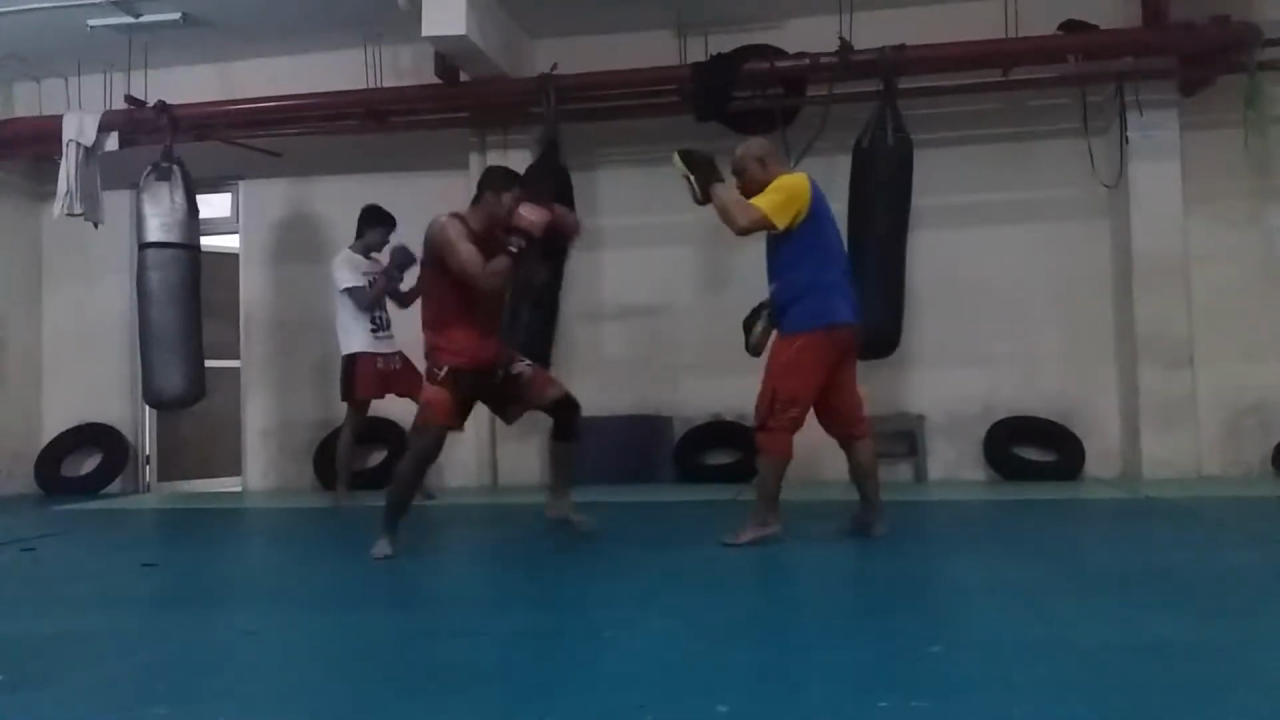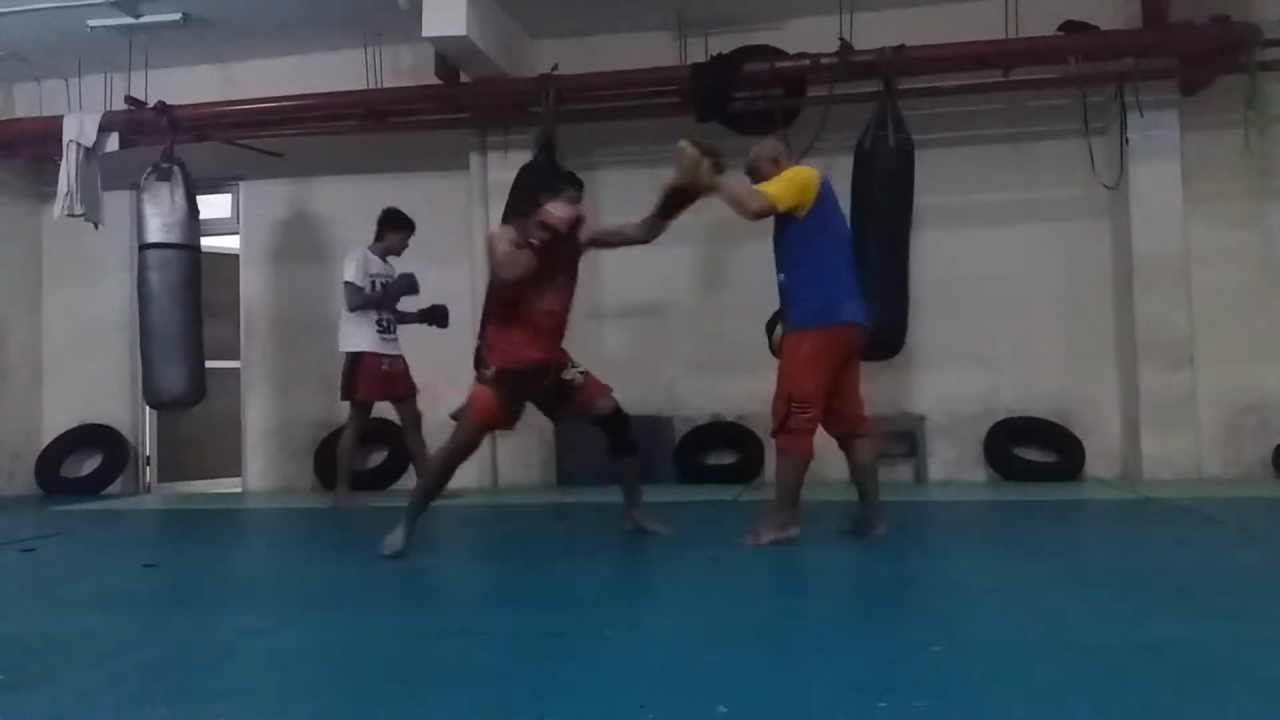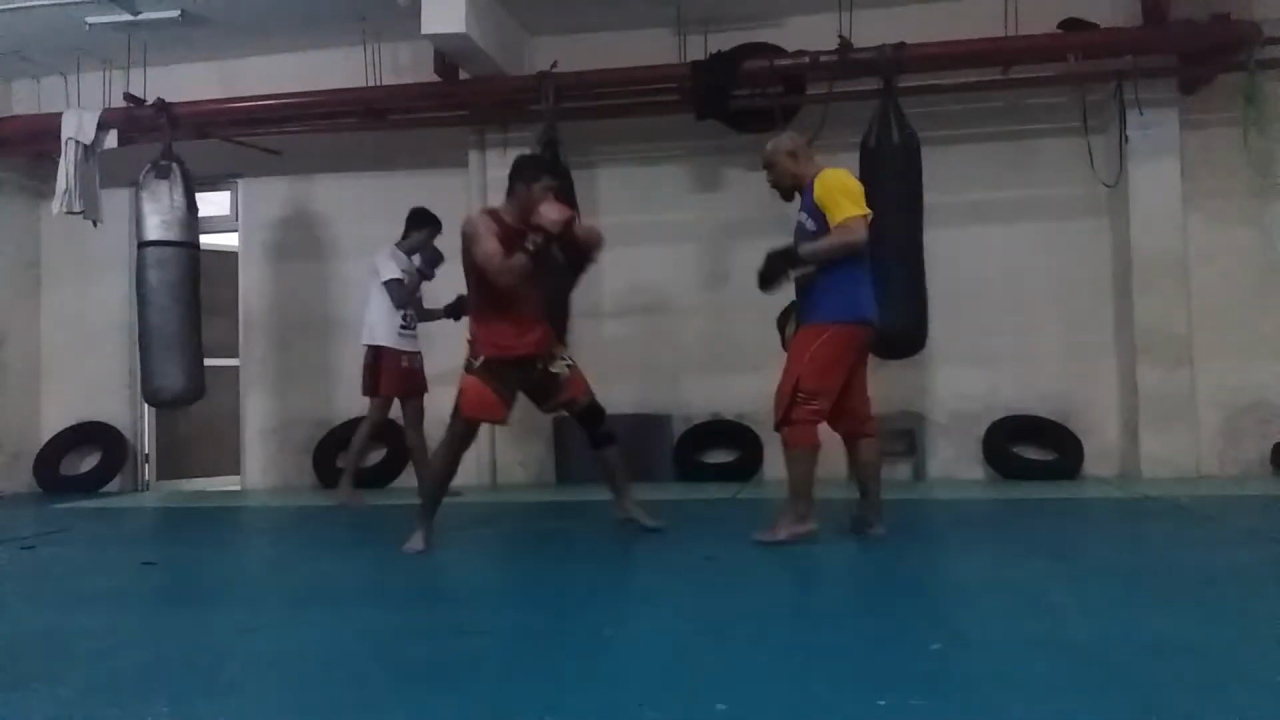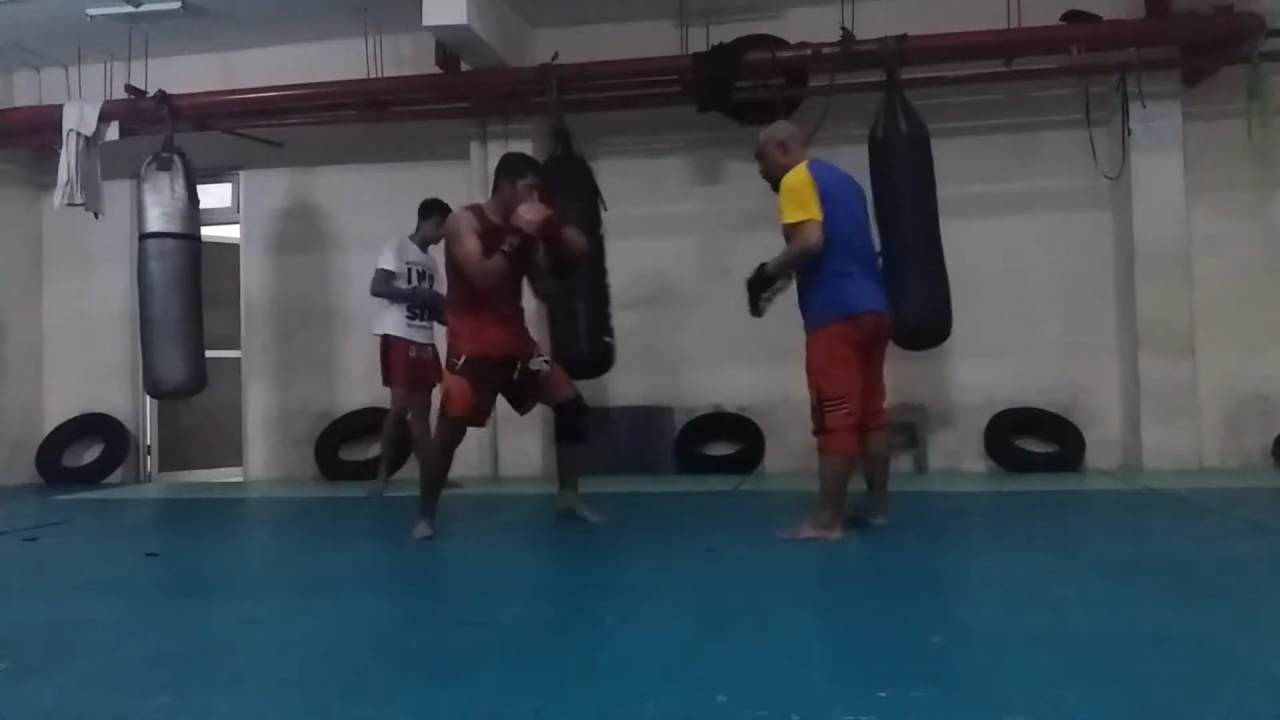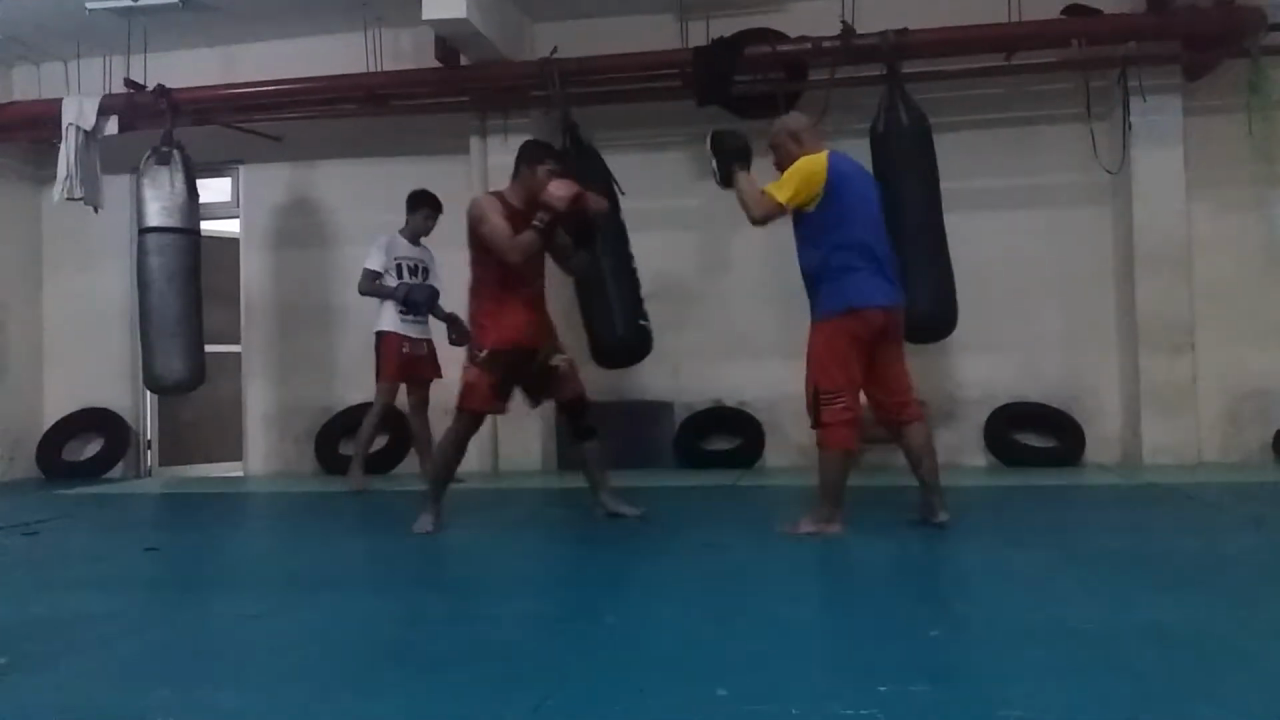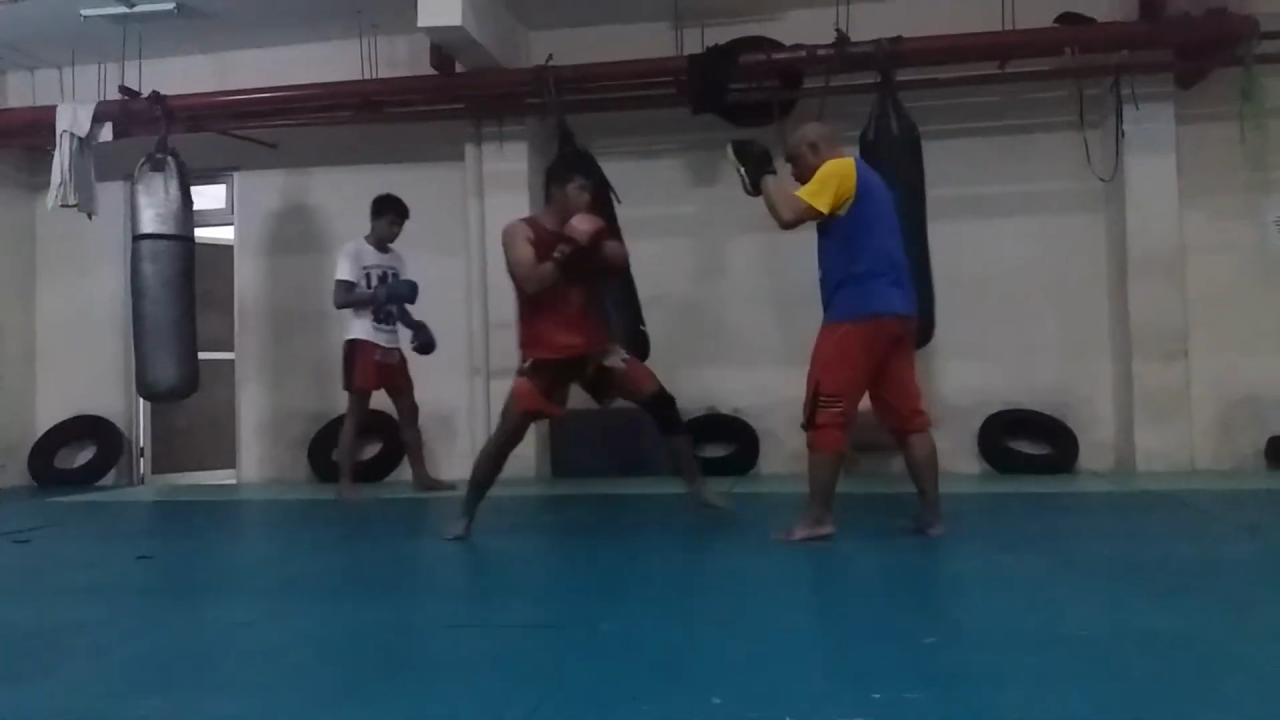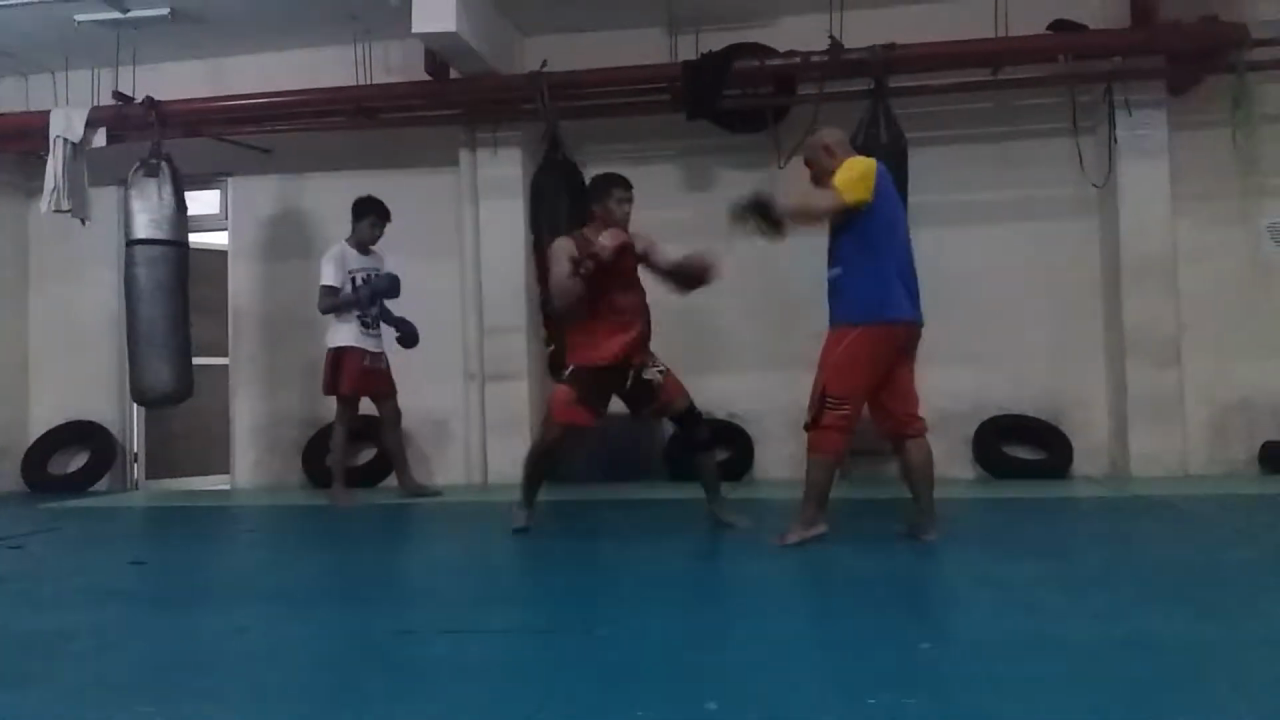
dt=0.3s
person 1, frame 1
left shoulder: (792, 186)
right shoulder: (796, 194)
left elbow: (742, 222)
left wrist: (712, 182)
right wrist: (770, 309)
left hip: (811, 324)
right hip: (836, 321)
left knee: (775, 419)
right knee: (849, 421)
left ankle: (764, 517)
right ankle: (872, 514)
person 1, frame 2
left shoulder: (804, 177)
right shoulder: (805, 192)
left elbow: (753, 205)
left wrist: (717, 176)
left hip: (819, 322)
right hip: (841, 320)
left knee: (792, 419)
right knee: (848, 421)
left ankle: (782, 518)
right ankle: (871, 514)
person 1, frame 3
left shoulder: (834, 181)
right shoulder: (814, 196)
left elbow: (855, 236)
left wrist: (795, 254)
right wrist: (791, 262)
left hip: (834, 319)
right hip: (843, 318)
left knee: (795, 410)
right knee: (855, 418)
left ankle: (799, 512)
right ankle: (871, 513)
person 1, frame 4
left shoulder: (798, 180)
right shoulder: (841, 179)
left elbow: (808, 242)
left wrist: (767, 274)
right wrist: (784, 275)
left hip: (836, 312)
right hip: (872, 307)
left knee: (836, 417)
right knee: (869, 412)
left ankle: (828, 519)
right ankle: (876, 504)
person 1, frame 5
left shoulder: (811, 167)
right shoulder: (856, 171)
left elbow: (759, 211)
left wrist: (736, 168)
left hip: (843, 306)
right hip: (885, 302)
left knee: (835, 411)
right knee: (900, 406)
left ankle: (828, 513)
right ankle: (935, 501)
person 1, frame 6
left shoulder: (840, 171)
right shoulder: (867, 180)
left elbow: (789, 216)
left wrist: (762, 173)
left hip: (858, 313)
right hip: (897, 311)
left knee: (826, 414)
right knee: (907, 416)
left ankle: (818, 516)
right ankle: (931, 513)
person 1, frame 7
left shoulder: (863, 169)
right shoulder: (872, 189)
left elbow: (824, 205)
left wrist: (773, 208)
left hip: (867, 319)
right hip: (899, 318)
left knee: (829, 416)
right knee: (904, 421)
left ankle: (811, 518)
right ankle: (925, 519)
person 2, frame 1
left shoulder: (500, 234)
right shoulder: (447, 229)
right elbow: (487, 282)
right wrist: (520, 239)
left hip: (493, 353)
right hip: (452, 360)
left knee: (566, 407)
right knee: (424, 447)
left ankle: (559, 500)
right ankle: (387, 533)
person 2, frame 2
left shoulder: (574, 235)
right shoulder: (506, 236)
left elbow: (642, 233)
right elbow: (507, 274)
left wrist: (672, 202)
right wrist: (544, 234)
left hip: (550, 361)
right hip: (504, 364)
left knee: (615, 419)
right knee: (461, 444)
left ankle: (634, 512)
right ankle: (405, 525)
person 2, frame 3
left shoulder: (541, 226)
right shoulder: (480, 225)
right elbow: (504, 278)
left wrist: (576, 239)
right wrist: (539, 238)
left hip: (540, 347)
right hip: (494, 351)
left knee: (593, 415)
right knee: (457, 436)
left ankle: (626, 503)
right ankle: (422, 527)
person 2, frame 4
left shoulder: (523, 224)
right shoulder: (464, 222)
left elbow: (546, 291)
right elbow: (481, 278)
left wrist: (560, 251)
right wrist: (517, 239)
left hip: (516, 342)
right hip: (471, 347)
left knee: (572, 406)
right knee: (449, 431)
left ankle: (567, 494)
right ankle: (425, 516)
person 2, frame 5
left shoulder: (541, 211)
right shoulder: (486, 207)
left elbow: (574, 266)
right elbow: (514, 254)
left wrist: (583, 222)
right wrist: (547, 216)
left hip: (537, 331)
right hip: (495, 337)
left knee: (578, 408)
right knee: (467, 421)
left ankle: (604, 496)
right ankle: (431, 508)
person 2, frame 6
left shoulder: (587, 228)
right shoulder: (520, 232)
left elbow: (614, 265)
right elbow: (531, 284)
left wrist: (607, 252)
right wrist: (568, 248)
left hip: (594, 345)
right hip: (546, 352)
left knee: (660, 403)
right knee: (509, 430)
left ankle: (696, 486)
right ankle: (466, 515)
person 2, frame 7
left shoulder: (635, 244)
right shoulder: (566, 248)
left elbow: (680, 281)
right elbow: (560, 302)
left wrist: (691, 270)
right wrist: (593, 264)
left hip: (635, 356)
right hip: (587, 360)
left knee: (691, 419)
right knee: (550, 437)
left ankle: (717, 504)
right ankle: (525, 506)
person 3, frame 1
left shoulder: (376, 265)
right shoulder: (344, 261)
left elbow: (402, 300)
right elbow: (366, 301)
right wrist: (391, 272)
left hip: (389, 350)
right hip: (360, 352)
right knee: (354, 419)
right ankle: (341, 489)
person 3, frame 2
left shoulder: (387, 267)
right shoulder: (358, 259)
right elbow: (354, 302)
left wrist: (420, 316)
right wrist: (393, 289)
left hip: (392, 353)
right hip: (365, 352)
left knee: (412, 417)
right knee: (357, 420)
right ankle: (342, 489)
person 3, frame 3
left shoulder: (412, 265)
right shoulder: (388, 257)
right elbow: (401, 298)
left wrist: (447, 311)
right wrist: (422, 272)
left hip: (410, 350)
right hip: (385, 348)
left knee: (415, 418)
right knee: (376, 416)
right ankle: (345, 483)
person 3, frame 4
left shoulder: (431, 261)
right shoulder: (398, 248)
right elbow: (377, 287)
right wrist: (415, 295)
left hip: (425, 341)
right hip: (397, 337)
left knee: (422, 409)
right knee: (401, 405)
right ankle: (383, 470)
person 3, frame 5
left shoulder: (426, 254)
right shoulder: (386, 244)
right elbow: (364, 286)
left wrist: (450, 319)
right wrist: (399, 292)
left hip: (421, 337)
right hip: (394, 333)
left knee: (420, 404)
right knee: (384, 400)
left ankle: (428, 467)
right ankle: (356, 468)
person 3, frame 6
left shoulder: (396, 259)
right shoulder: (353, 252)
right elbow: (340, 299)
left wrist: (415, 325)
right wrist: (380, 294)
left hip: (391, 345)
right hip: (363, 343)
left knee: (409, 410)
right knee: (356, 411)
left ankle: (420, 474)
right ankle: (345, 482)
person 3, frame 7
left shoulder: (377, 259)
right shoulder: (336, 256)
right elbow: (325, 304)
left wrist: (396, 321)
right wrist: (362, 294)
left hip: (375, 349)
right hip: (348, 348)
left knee: (391, 415)
right knee: (345, 417)
left ankle: (406, 480)
right ankle: (338, 487)
